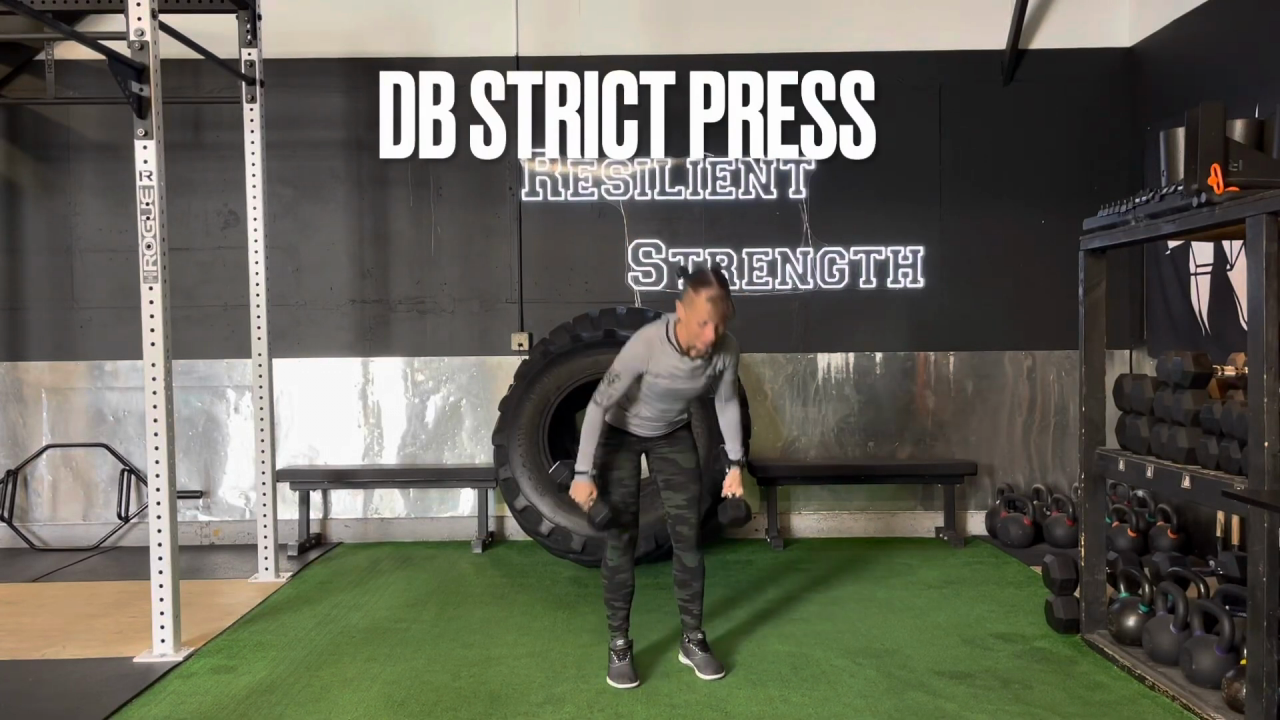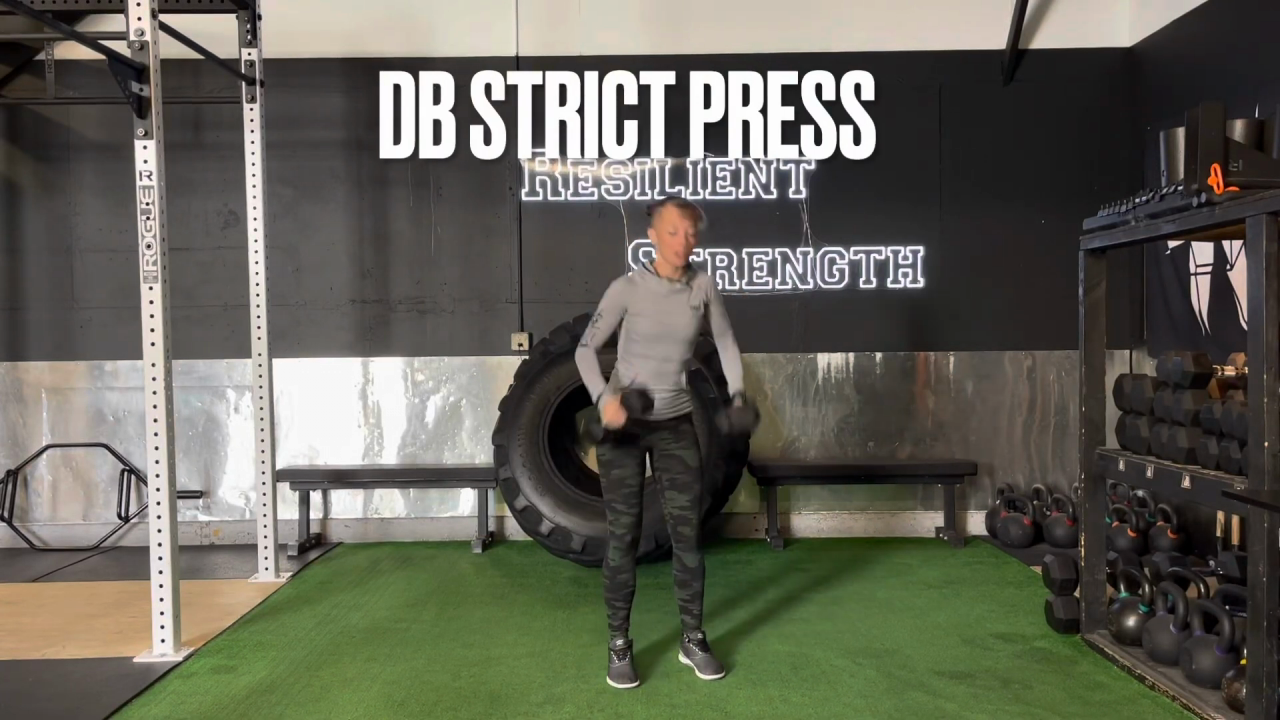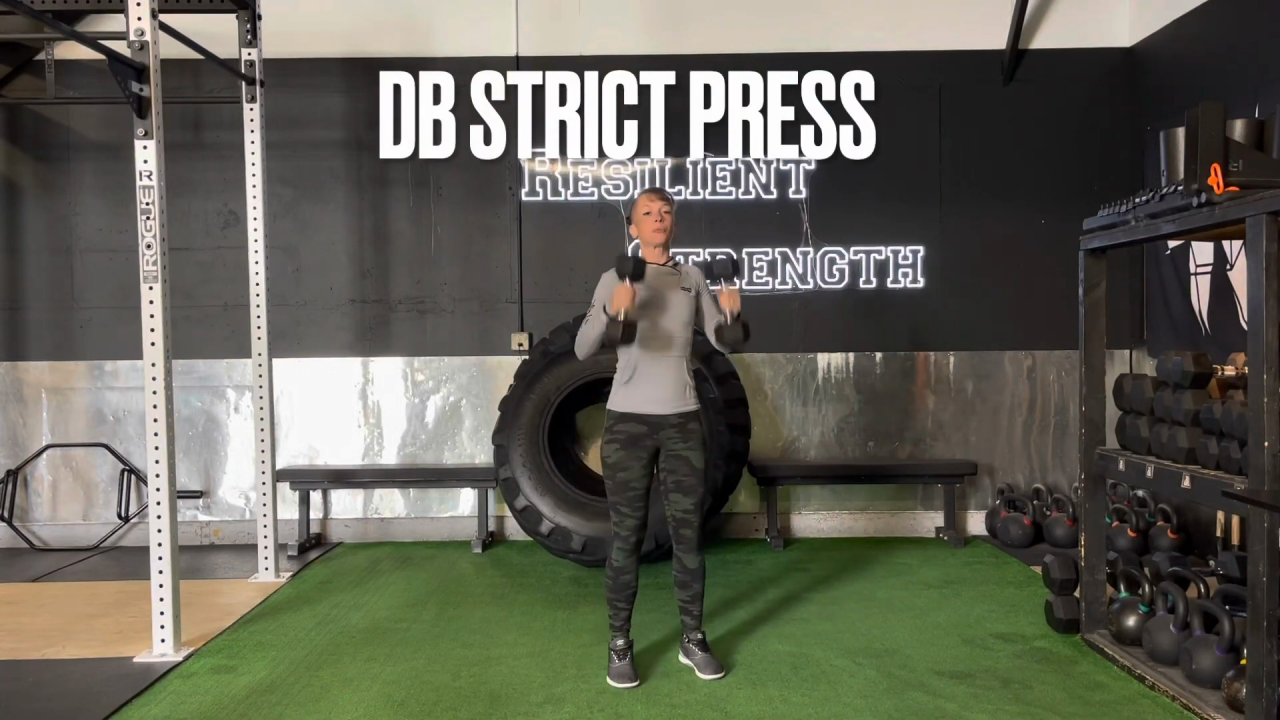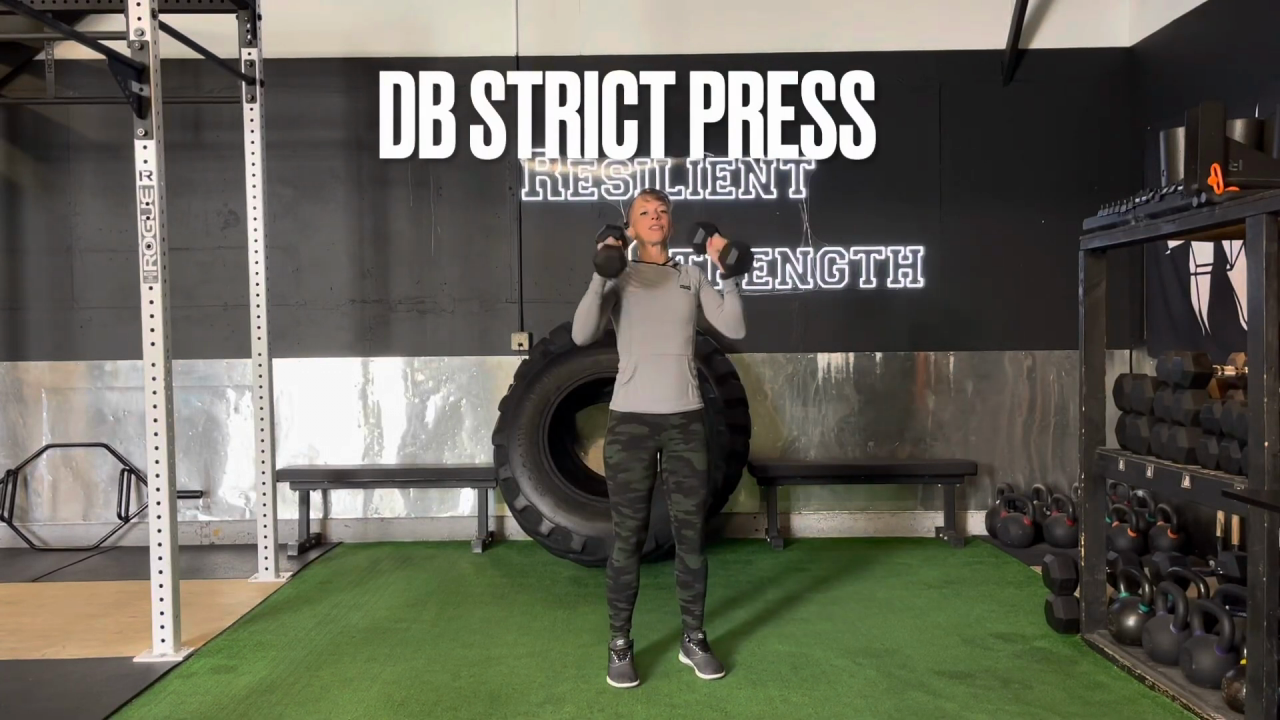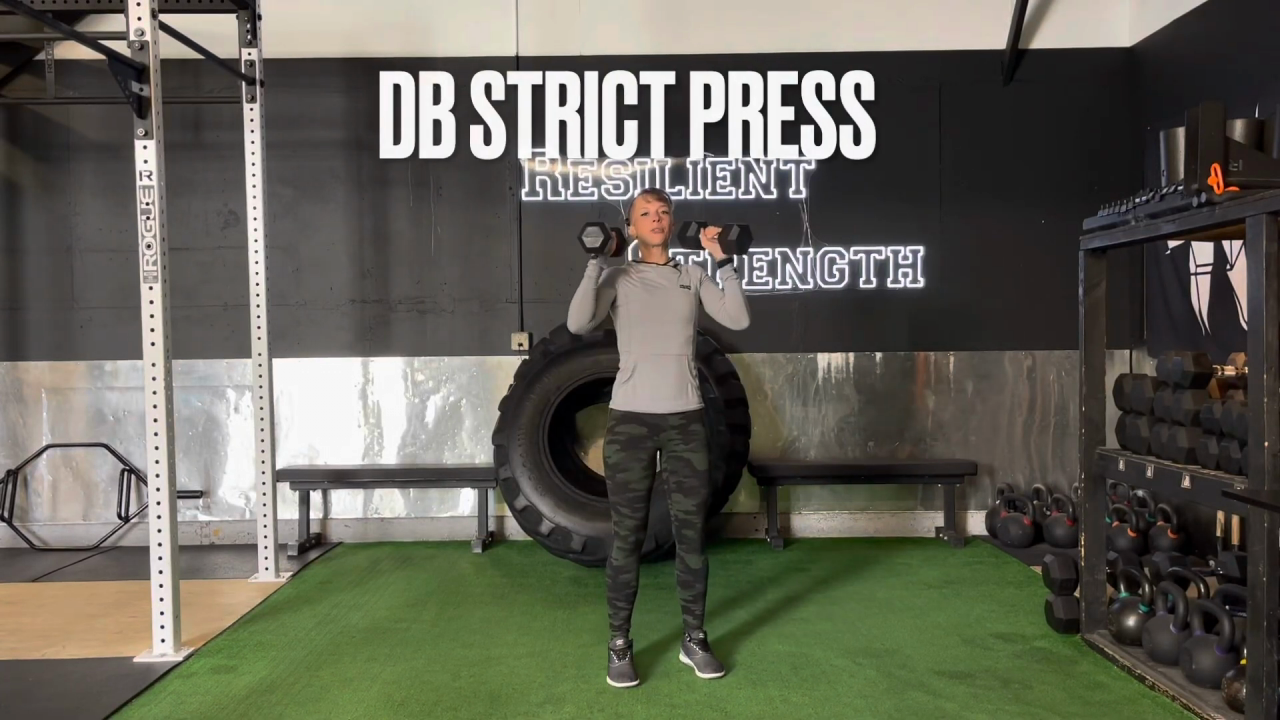
dt=0.2s
person 1, frame 1
left shoulder: (724, 350)
right shoulder: (646, 343)
left elbow: (727, 403)
right elbow: (599, 405)
left wrist: (735, 463)
right wrist: (583, 473)
left hip: (674, 436)
right hip: (621, 433)
left knee: (687, 535)
right knee: (620, 536)
left ankle: (693, 640)
right ankle: (619, 646)
person 1, frame 2
left shoulder: (704, 286)
right shoulder: (627, 288)
left elbow: (726, 344)
right elbow: (586, 350)
left wrist: (738, 395)
right wrist: (602, 397)
left hip: (676, 425)
right hip: (624, 424)
left knee: (687, 532)
right knee: (623, 535)
left ankle: (693, 639)
right ankle: (618, 645)
person 1, frame 3
left shoulder: (693, 277)
right shoulder: (617, 278)
left elbow: (719, 339)
right elbow: (583, 348)
left wrist: (730, 314)
right wrist: (610, 312)
left hip: (683, 422)
right hip: (628, 422)
left knee: (688, 533)
right knee: (627, 536)
left ankle: (693, 639)
right ankle: (619, 645)
person 1, frame 4
left shoulder: (692, 276)
right shoulder: (619, 276)
left elbow: (735, 330)
right elbow: (581, 335)
left wrist: (726, 270)
right wrist: (601, 273)
left hip: (686, 421)
right hip: (631, 420)
left knee: (691, 533)
right knee: (628, 536)
left ankle: (694, 640)
right ankle: (620, 645)
person 1, frame 5
left shoulder: (693, 277)
right shoulder: (619, 278)
left elbow: (738, 319)
right elbow: (577, 323)
left wrist: (722, 258)
right wrist: (596, 261)
left hip: (686, 420)
right hip: (631, 419)
left knee: (691, 532)
right knee: (628, 535)
left ankle: (694, 639)
right ankle: (619, 645)
